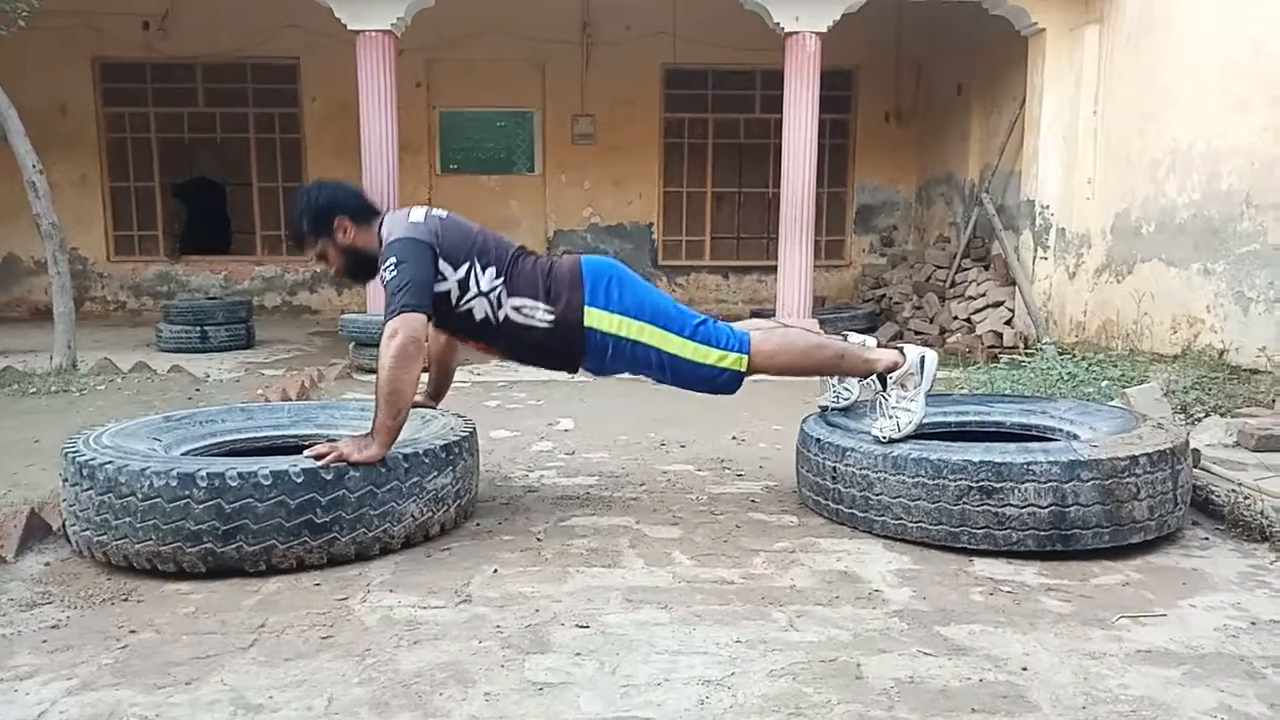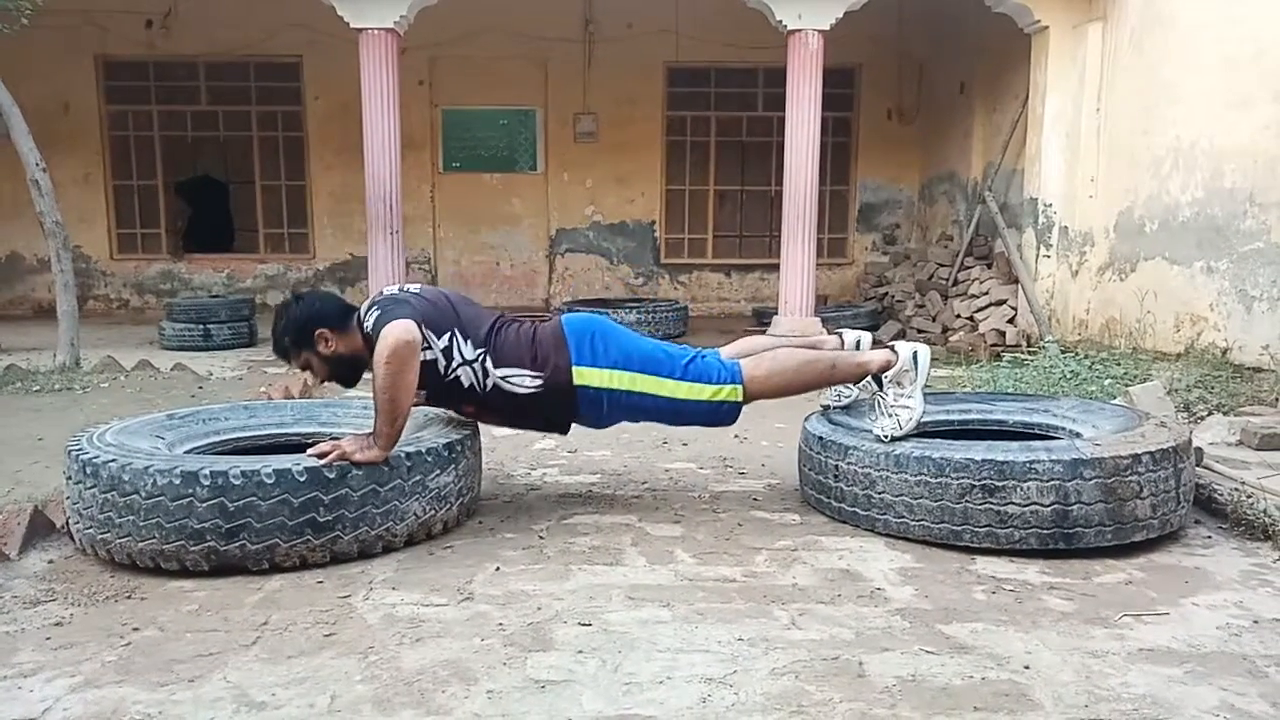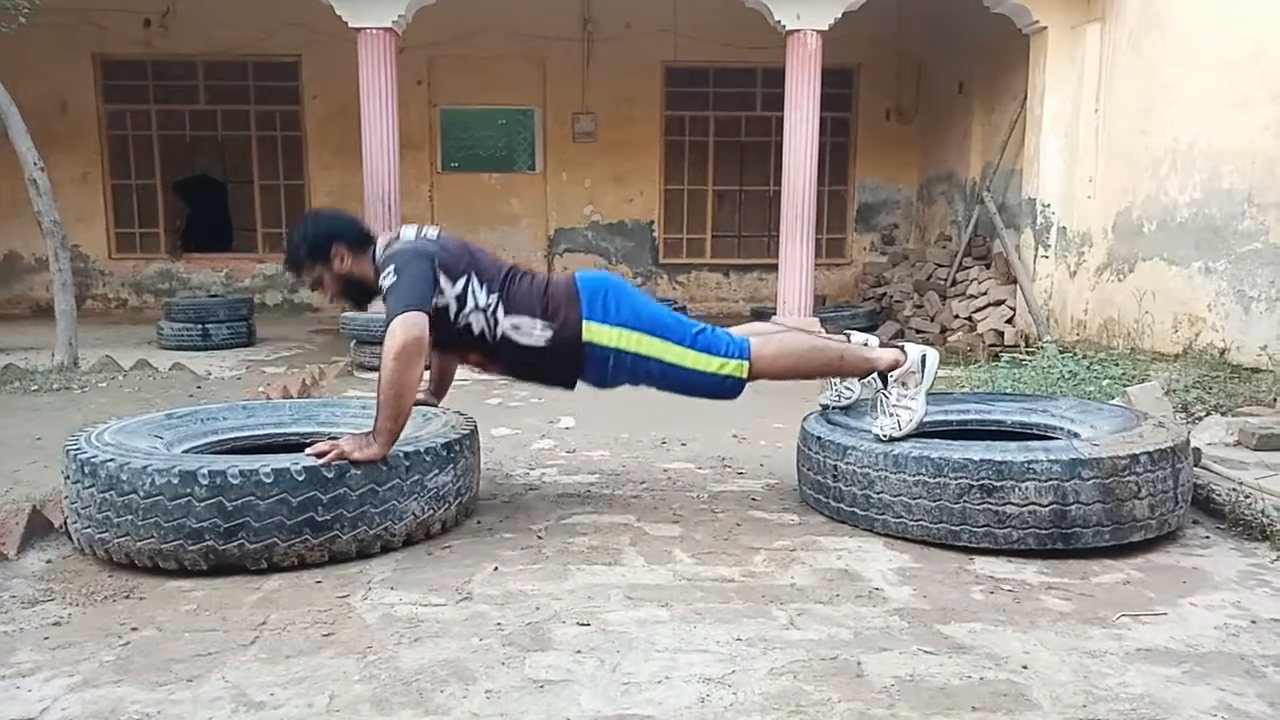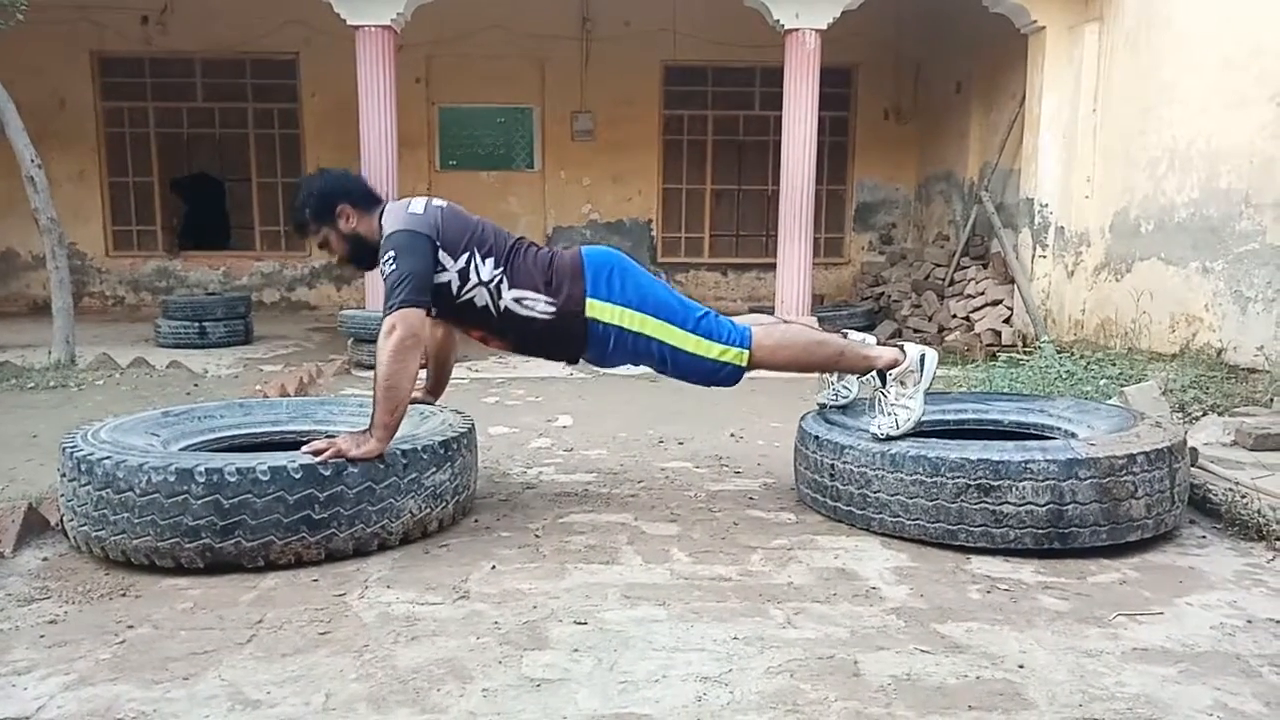
dt=0.3s
person 1, frame 1
left shoulder: (399, 246)
right shoulder: (416, 235)
left elbow: (405, 335)
right elbow: (445, 321)
left wrist: (378, 441)
right wrist: (432, 398)
left hip: (593, 310)
right hip: (586, 303)
left knee: (743, 353)
right knee: (729, 338)
left ankle: (895, 363)
right ankle: (857, 364)
person 1, frame 2
left shoulder: (379, 313)
right shoulder: (403, 305)
left elbow: (402, 344)
left wrist: (380, 441)
right wrist: (417, 400)
left hip: (579, 367)
right hip: (573, 348)
left knee: (735, 382)
right knee: (720, 364)
left ankle: (888, 361)
right ankle: (843, 345)
person 1, frame 3
left shoulder: (399, 259)
right shoulder: (412, 255)
left elbow: (409, 340)
right elbow: (444, 333)
left wrist: (379, 441)
right wrist: (433, 400)
left hip: (590, 326)
right hip: (583, 316)
left knee: (738, 360)
right knee: (726, 343)
left ankle: (895, 364)
right ankle: (854, 345)
person 1, frame 4
left shoulder: (401, 234)
right shoulder: (414, 226)
left elbow: (401, 332)
right elbow: (439, 320)
left wrist: (376, 436)
right wrist: (430, 395)
left hip: (592, 299)
right hip: (585, 292)
left knee: (736, 348)
right knee: (729, 335)
left ankle: (892, 360)
right ankle: (851, 346)
